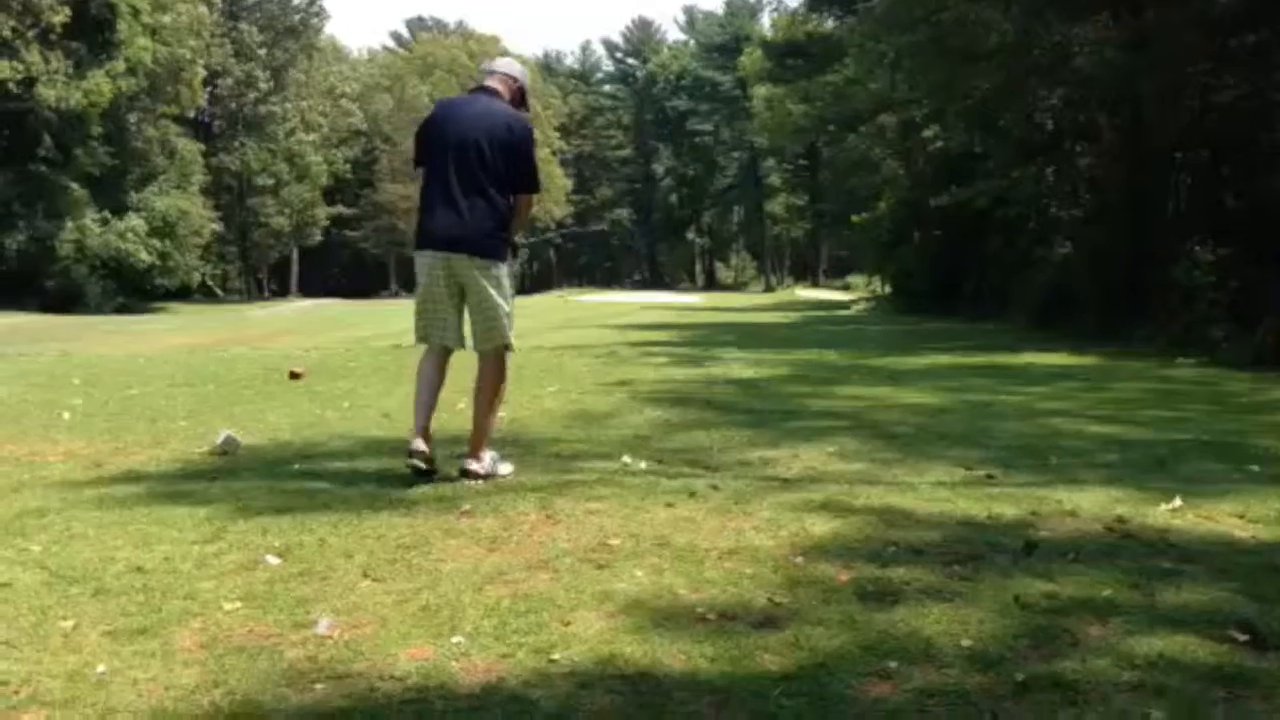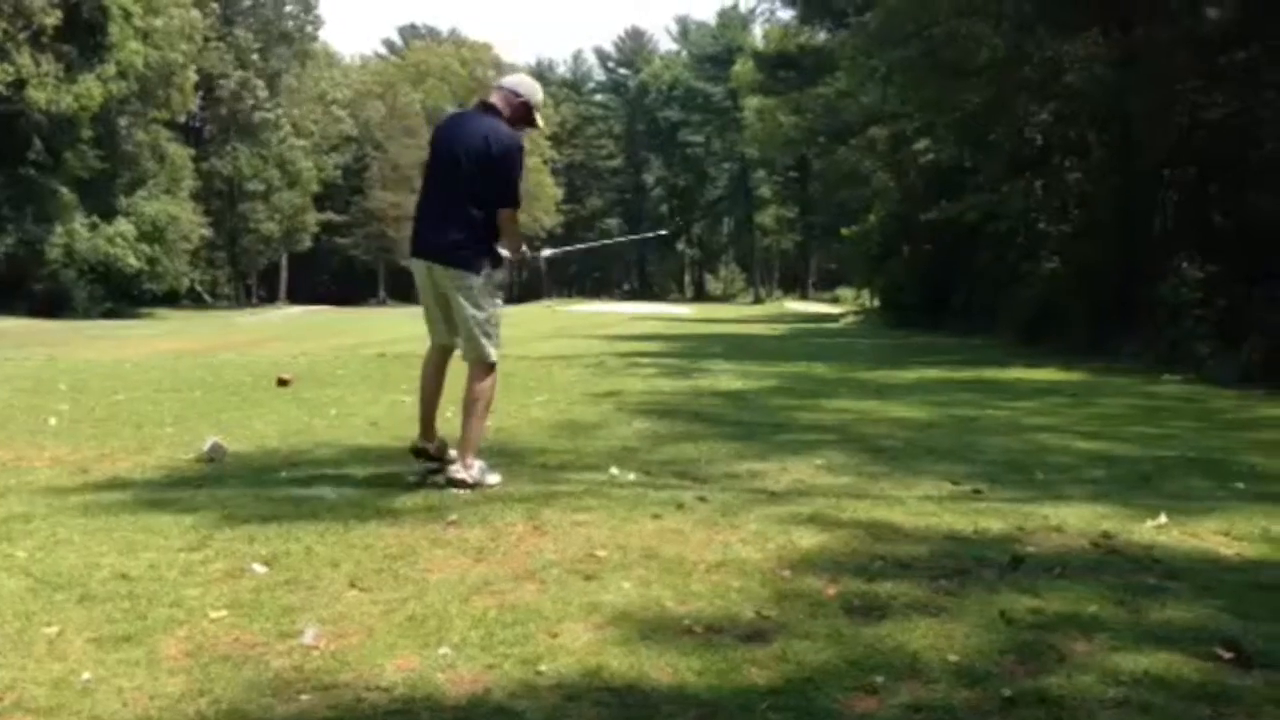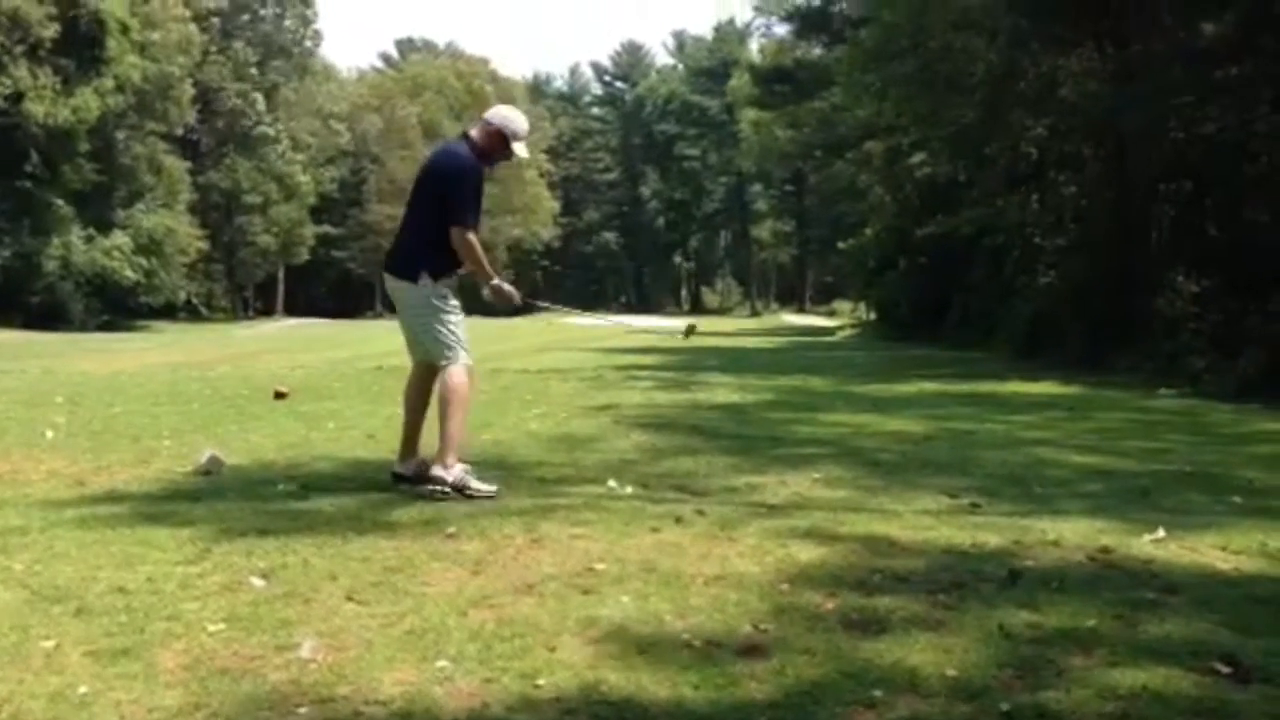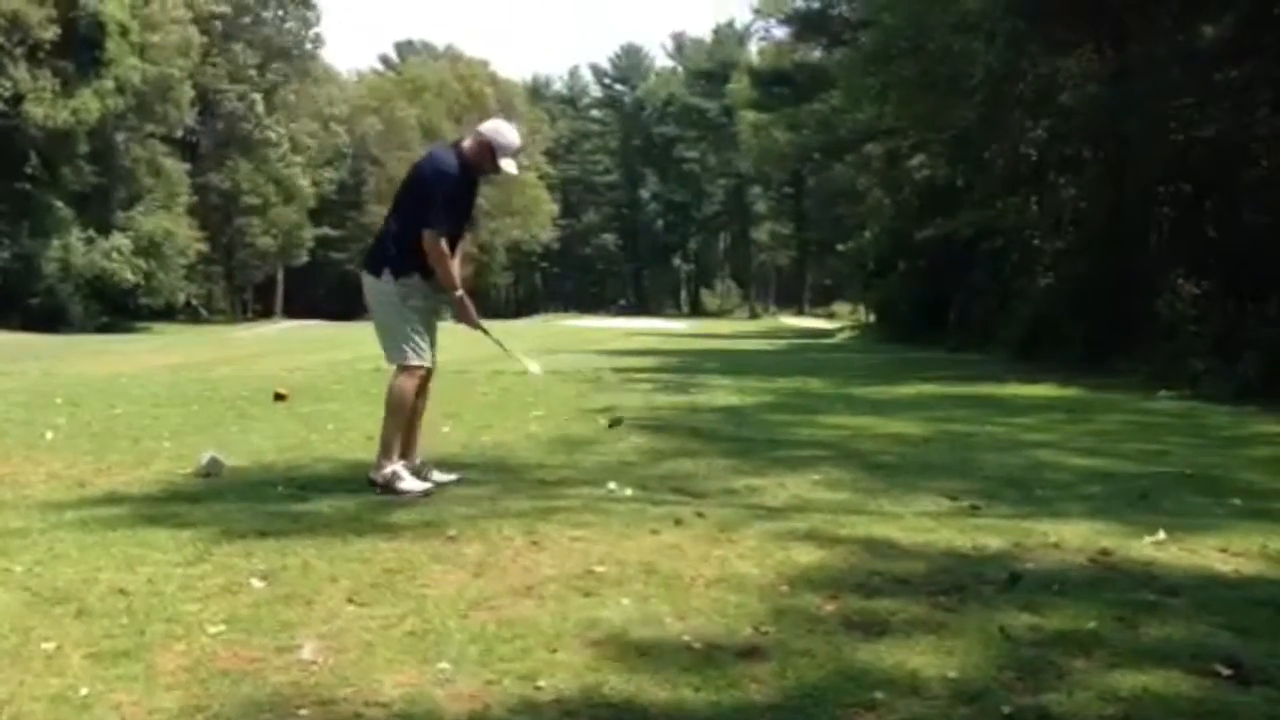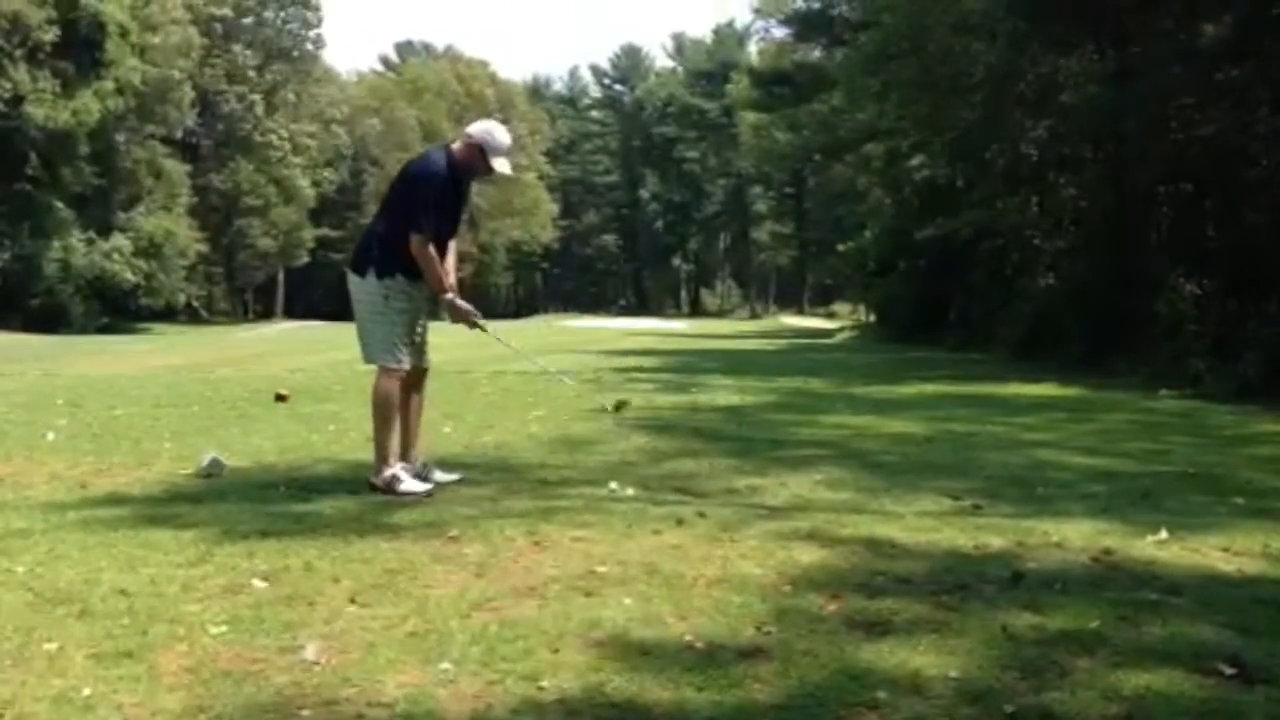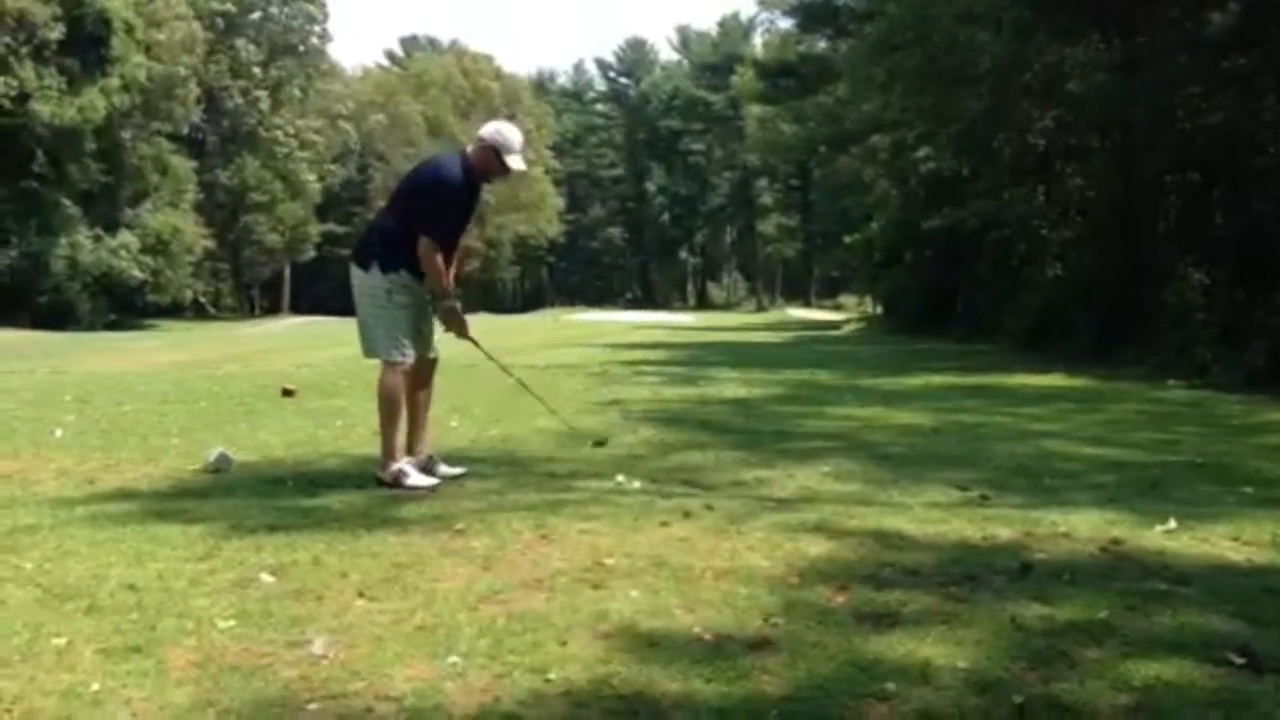
dt=0.4s
person 1, frame 1
left shoulder: (439, 114)
right shoulder: (517, 125)
left elbow: (425, 171)
right elbow: (525, 201)
right wrist: (507, 235)
left hip: (433, 245)
right hip: (485, 250)
left knee: (437, 345)
right knee: (492, 351)
left ankle: (421, 438)
right ankle: (479, 455)
person 1, frame 2
left shoulder: (448, 126)
right shoulder: (506, 141)
right elbow: (505, 215)
left wrist: (500, 245)
right wrist: (516, 248)
left hip: (425, 253)
right hip: (468, 261)
left knee: (441, 345)
right knee: (482, 360)
left ankle: (427, 439)
right ankle: (466, 463)
person 1, frame 3
left shoulder: (452, 155)
right shoulder: (465, 165)
right elbow: (460, 236)
left wrist: (481, 276)
right wrist: (493, 281)
left hip: (409, 272)
right hip: (423, 276)
left knee: (427, 363)
right knee: (456, 364)
left ankle: (408, 461)
right ankle: (449, 466)
person 1, frame 4
left shoulder: (462, 173)
right shoulder: (443, 170)
left elbow: (452, 239)
right elbow: (431, 241)
left wrist: (451, 288)
right wrist: (457, 294)
left hip: (413, 277)
right hip: (394, 275)
left knee: (420, 367)
right knee: (413, 366)
left ankle: (409, 461)
right ankle: (385, 466)
person 1, frame 5
left shoulder: (458, 178)
right shoulder: (430, 172)
left elbow: (446, 238)
right elbow: (419, 244)
left wrist: (451, 291)
right wrist: (447, 297)
left hip: (409, 280)
right hip: (380, 277)
left knee: (416, 368)
right knee: (394, 368)
left ankle: (410, 461)
right ankle: (384, 470)
person 1, frame 6
left shoulder: (467, 180)
right shoulder: (446, 178)
left elbow: (448, 246)
right elbow: (427, 249)
left wrist: (447, 297)
right wrist: (448, 303)
left hip: (409, 274)
right hip: (382, 271)
left knee: (424, 361)
right knee: (398, 362)
left ankle: (418, 455)
right ankle: (391, 463)
